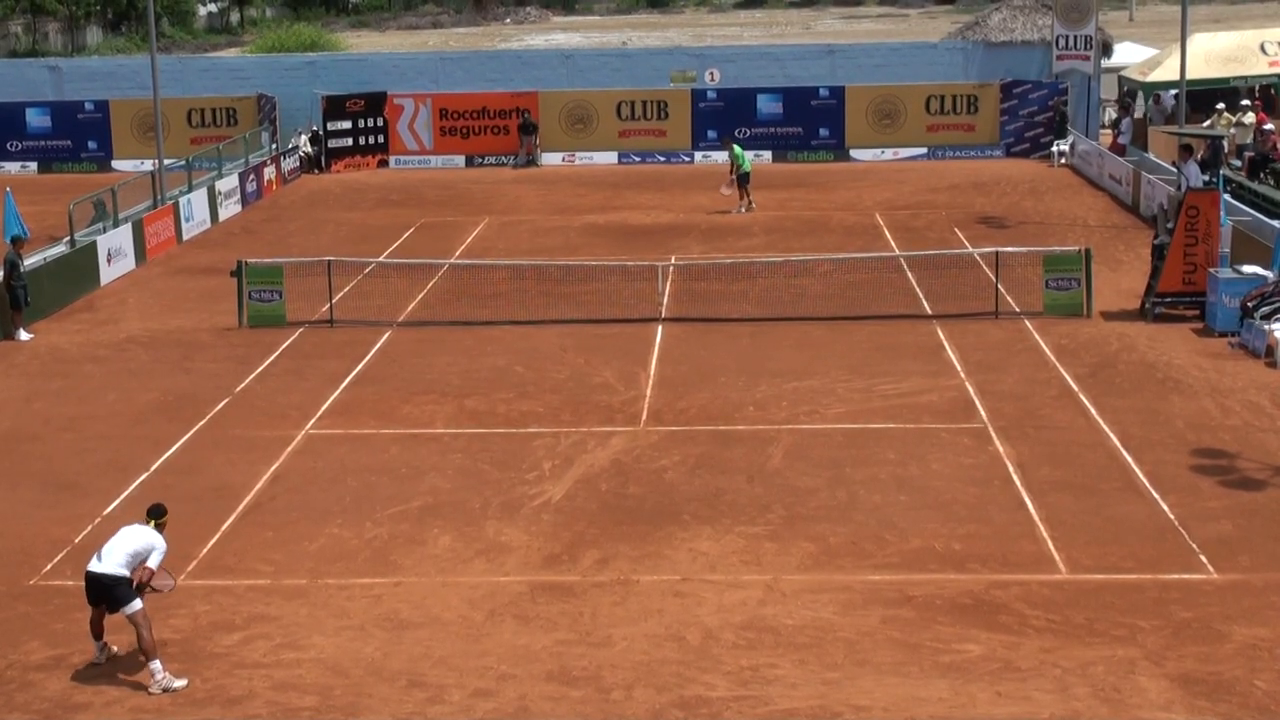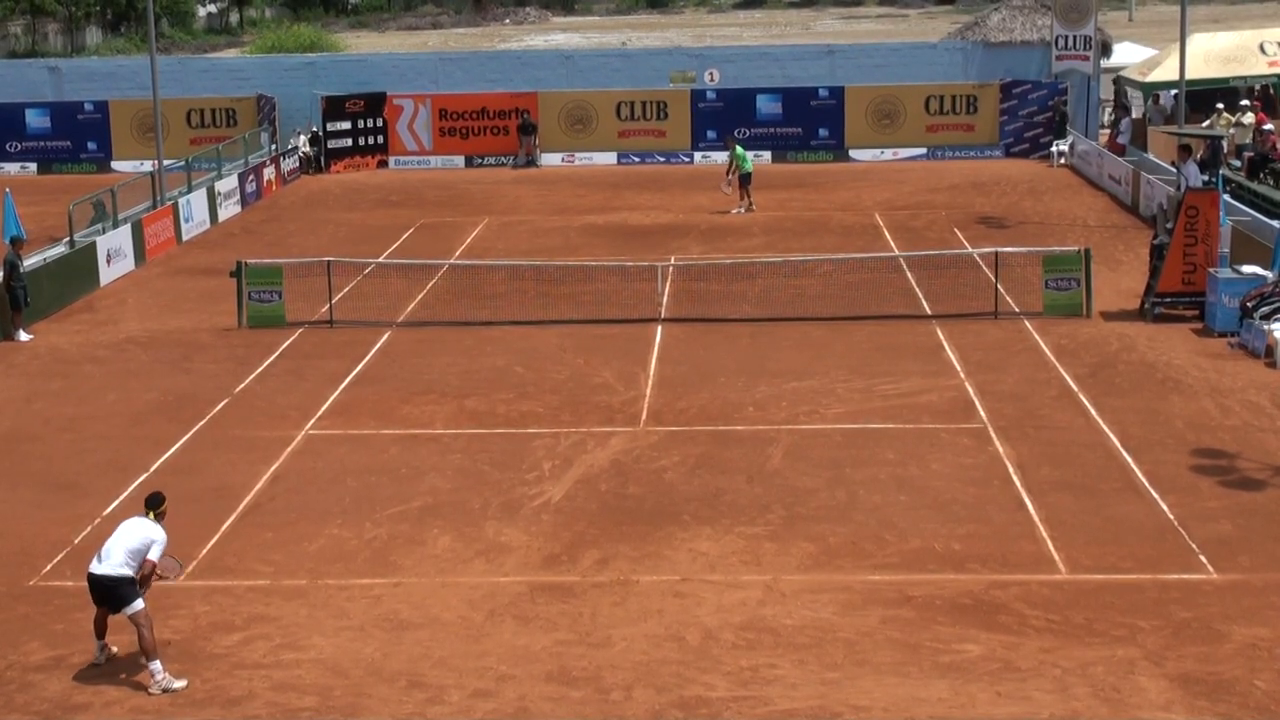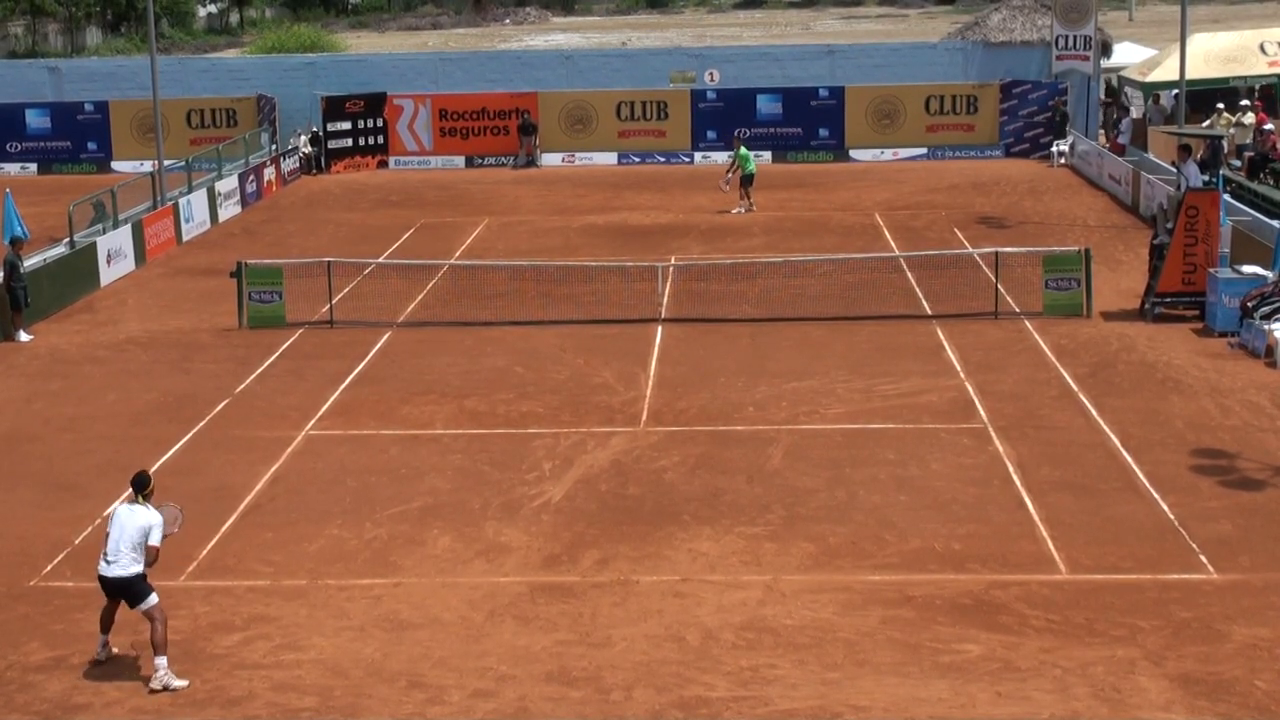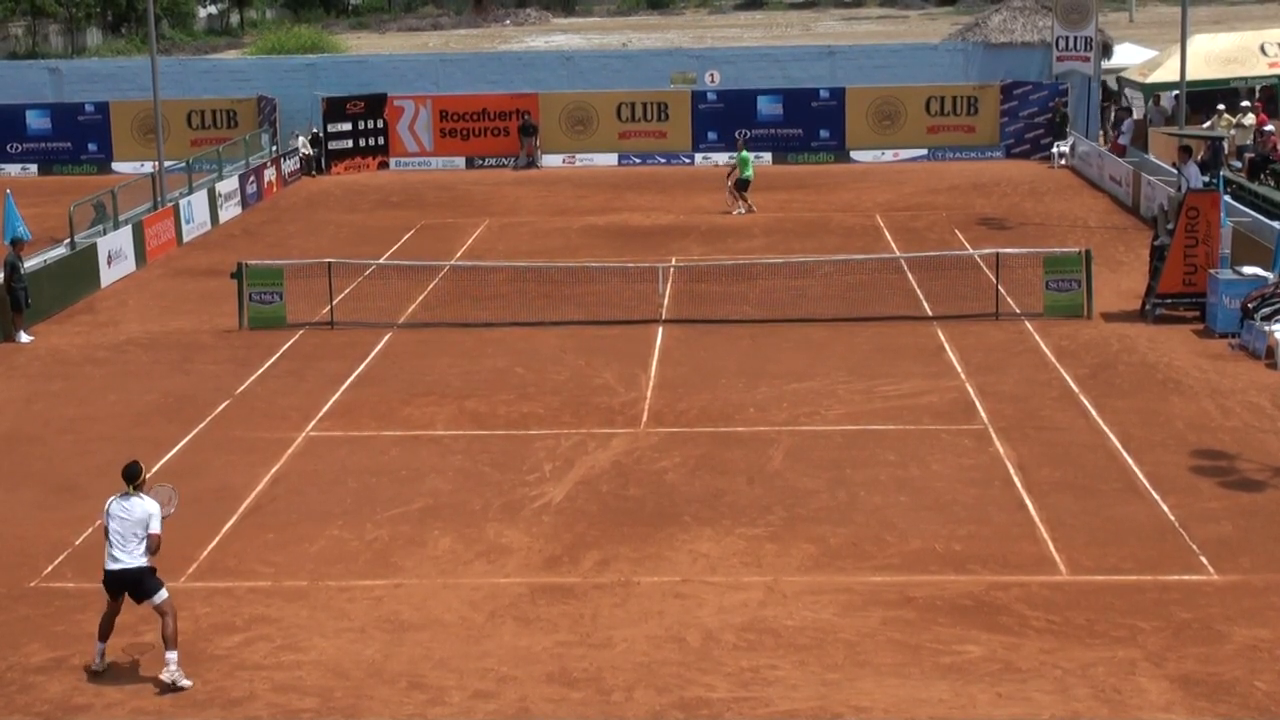
dt=0.5s
person 1, frame 1
left shoulder: (129, 528)
right shoulder: (159, 542)
right elbow: (145, 578)
left wrist: (132, 593)
right wrist: (136, 594)
left hip: (92, 572)
right hip: (114, 577)
left knee: (98, 611)
right knee: (143, 624)
left ankle: (101, 652)
right ankle: (159, 679)
person 1, frame 2
left shoulder: (130, 522)
right shoulder: (159, 534)
right elbow: (147, 571)
left wrist: (136, 583)
right wrist: (141, 589)
left hip: (94, 573)
right hip: (115, 578)
left knee: (103, 610)
right knee: (144, 623)
left ankle: (101, 652)
right ankle: (159, 679)
person 1, frame 3
left shoulder: (117, 509)
right shoulder: (154, 518)
left elbow: (109, 541)
right elbow: (151, 558)
right wrist: (146, 563)
left hip: (105, 573)
right hip: (129, 577)
left knee: (111, 605)
right knee: (159, 618)
left ankle: (102, 649)
right ankle: (161, 674)
person 1, frame 4
left shoulder: (111, 503)
right shoulder: (151, 506)
left elbow: (108, 535)
right elbow: (153, 547)
right wrist: (154, 548)
left hip: (112, 570)
right hip: (138, 570)
left knee: (112, 611)
right knee: (168, 613)
left ankle: (99, 660)
right ankle: (171, 670)
